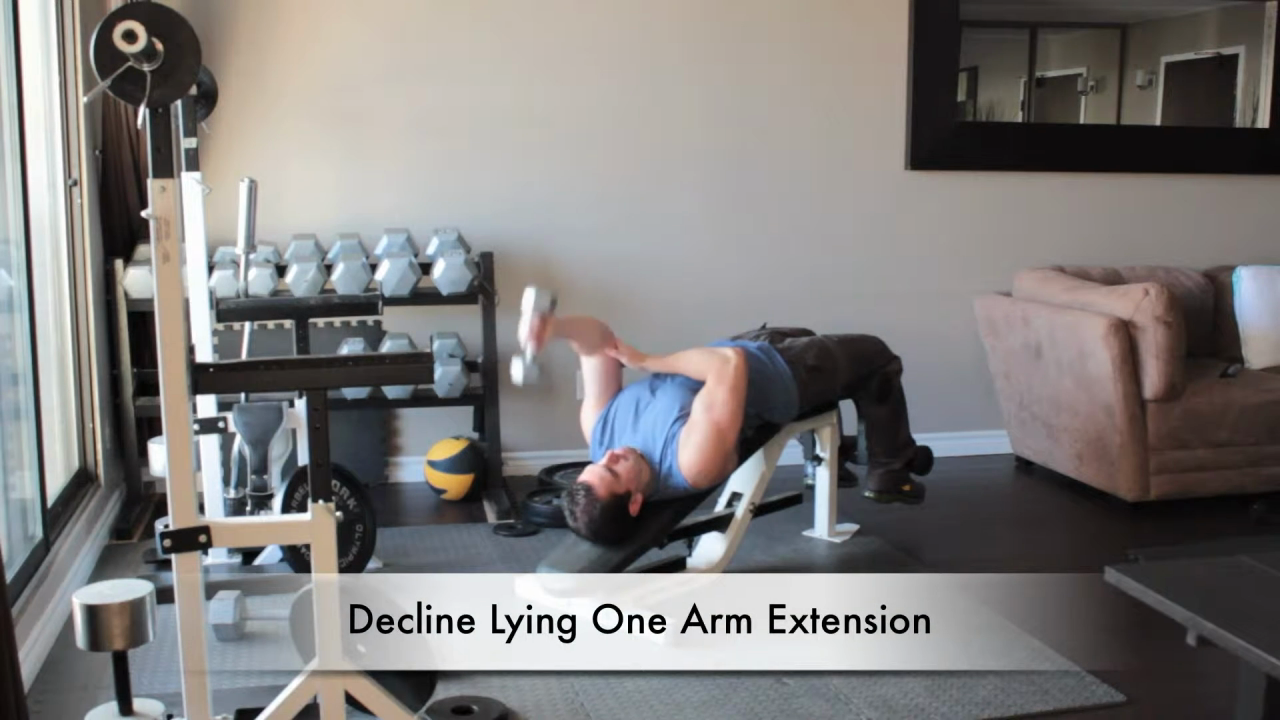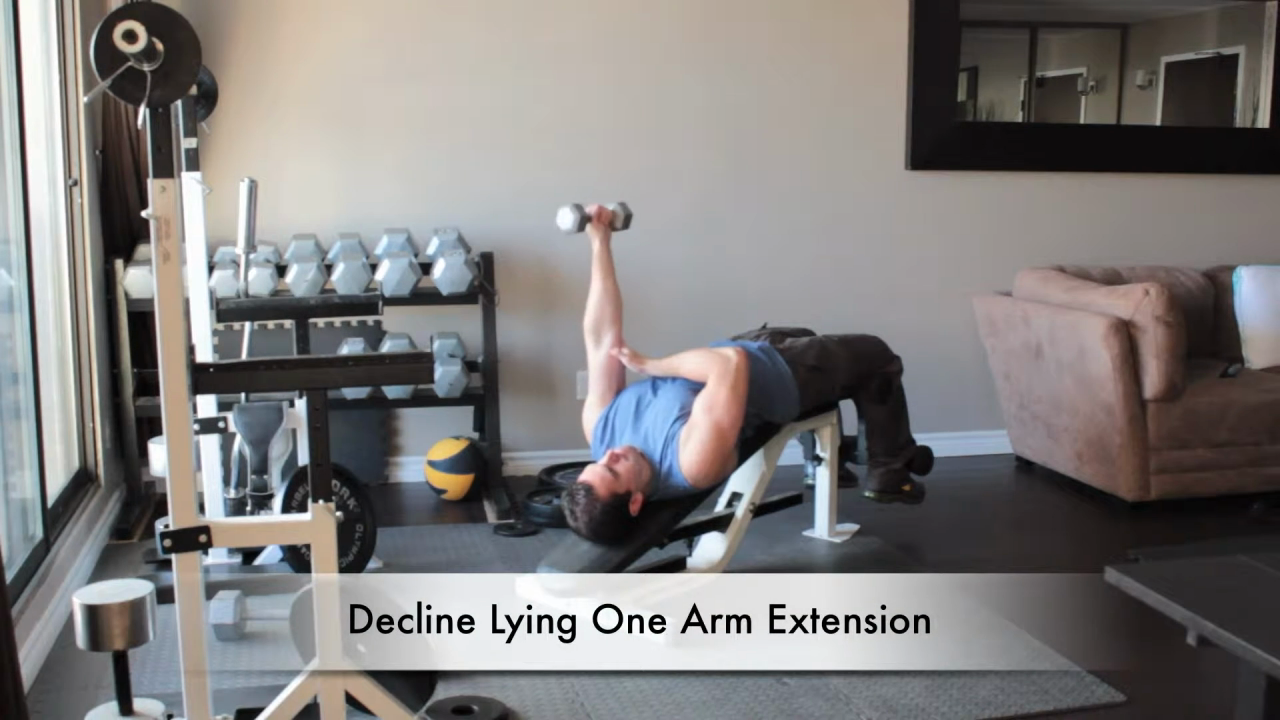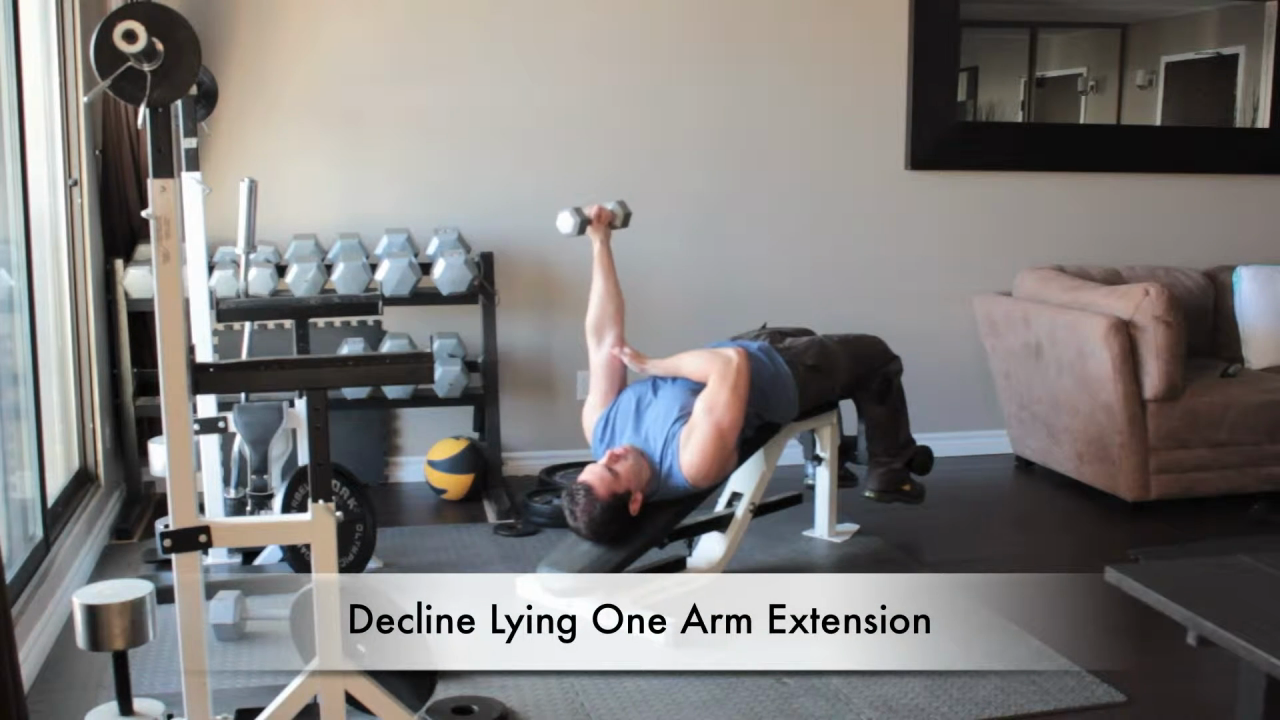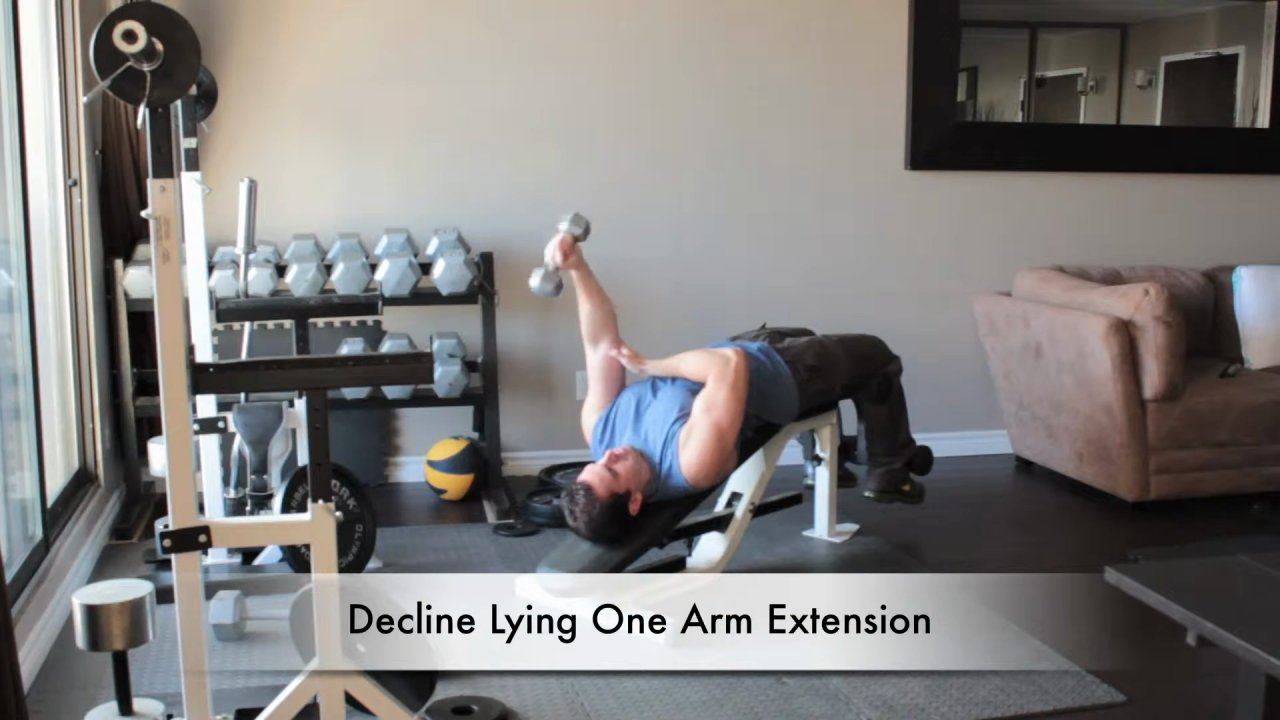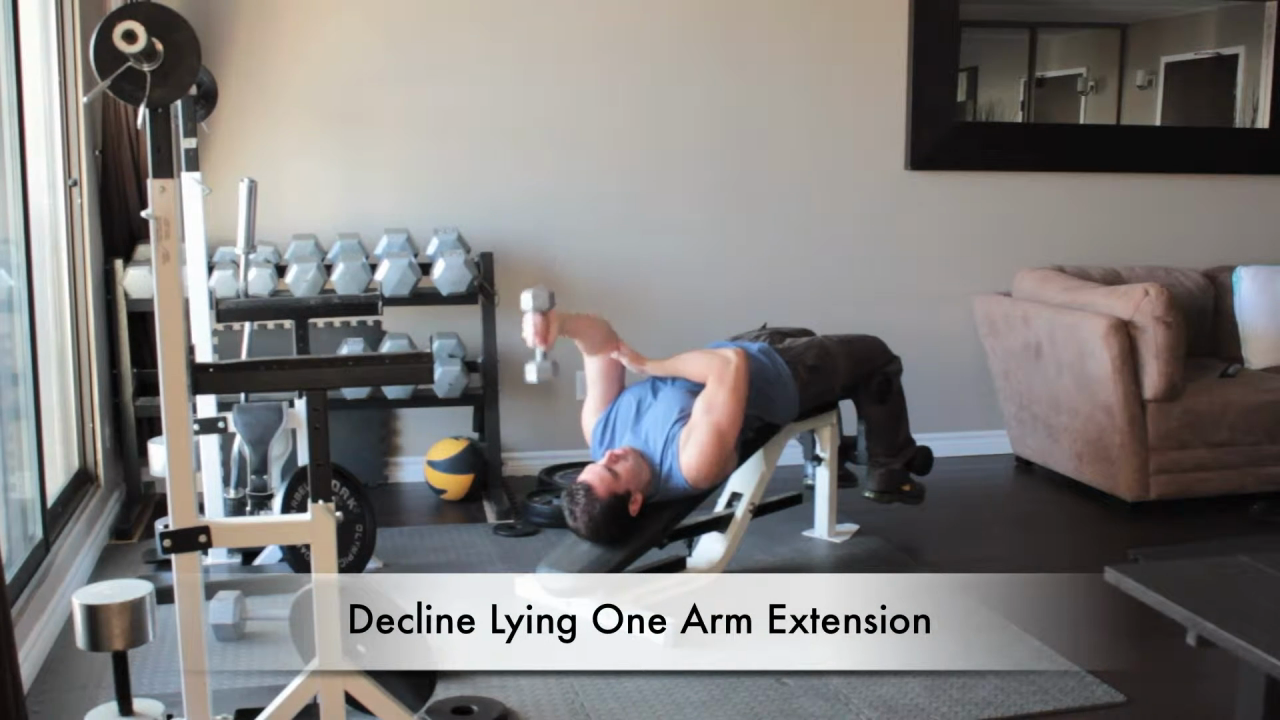
dt=0.5s
person 1, frame 1
left shoulder: (598, 427)
right shoulder: (692, 466)
left elbow: (598, 335)
right elbow: (729, 366)
left wrist: (549, 326)
right wrist: (646, 361)
left knee: (808, 338)
right knee: (876, 357)
right ankle: (890, 472)
person 1, frame 2
left shoulder: (598, 425)
right shoulder: (692, 463)
left elbow: (603, 338)
right elbow: (730, 363)
left wrist: (600, 242)
right wrist: (649, 364)
left knee: (805, 339)
right knee: (877, 357)
right ankle: (890, 471)
person 1, frame 3
left shoulder: (598, 426)
right shoulder: (692, 464)
left elbow: (605, 339)
right elbow: (732, 364)
left wrist: (600, 243)
right wrist: (651, 364)
left knee: (807, 339)
right knee: (876, 356)
right ankle: (890, 471)
person 1, frame 4
left shoulder: (598, 428)
right shoulder: (692, 465)
left elbow: (602, 342)
right elbow: (730, 364)
left wrist: (575, 265)
right wrist: (650, 366)
left knee: (803, 338)
right knee: (876, 356)
right ankle: (889, 474)
person 1, frame 5
left shoulder: (600, 428)
right shoulder: (691, 466)
left elbow: (602, 343)
right elbow: (730, 365)
left wrist: (556, 320)
right wrist: (650, 365)
left knee: (805, 339)
right knee: (875, 355)
right ankle: (890, 472)
